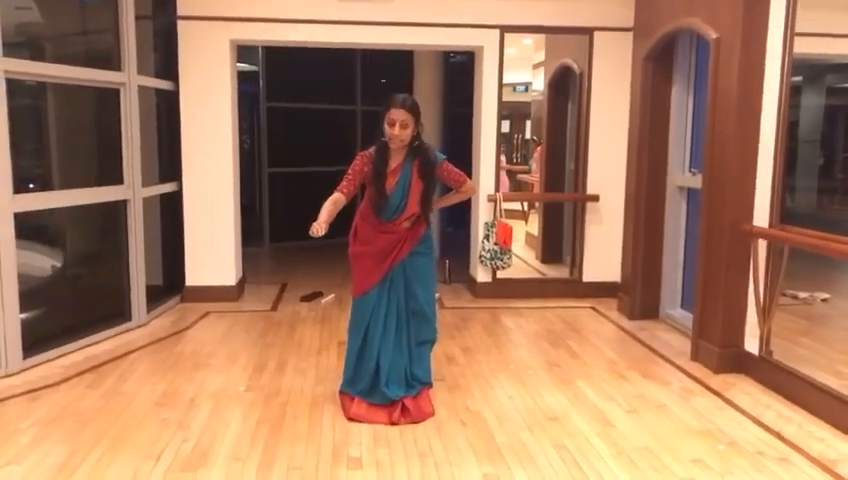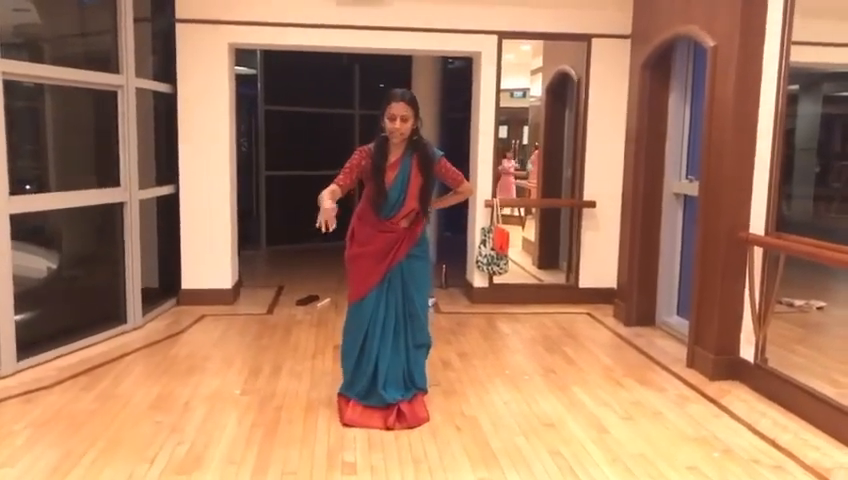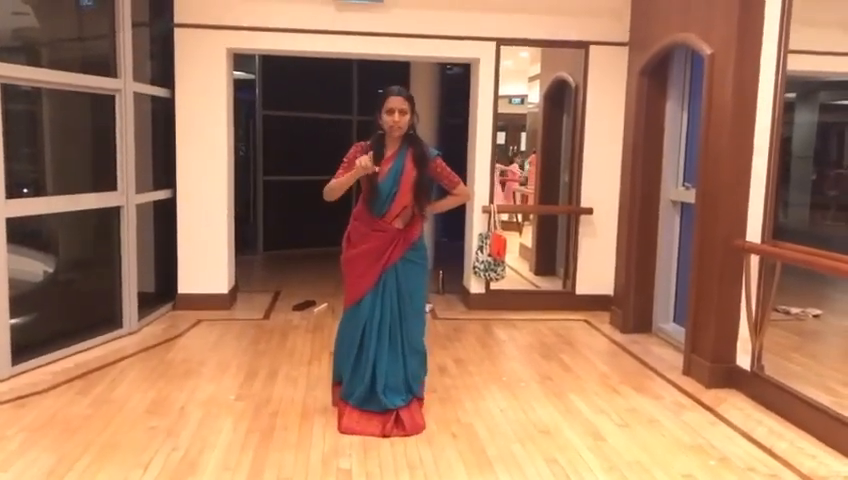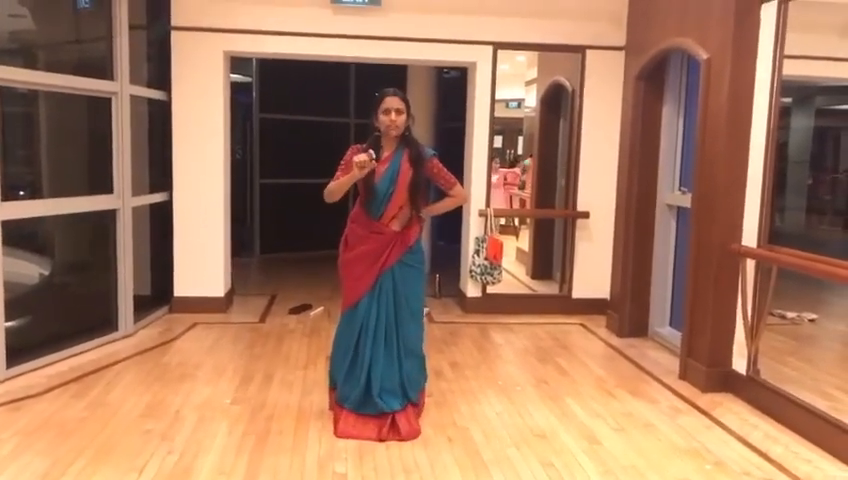
dt=0.4s
person 1, frame 1
left shoulder: (429, 161)
right shoulder: (368, 159)
left elbow: (467, 188)
right elbow: (340, 196)
left wrist: (431, 206)
right wrist: (322, 220)
left hip: (412, 247)
right hip: (372, 247)
left knee: (413, 315)
right knee: (371, 316)
left ankle: (410, 388)
right ankle: (368, 387)
person 1, frame 2
left shoulder: (428, 158)
right shoulder: (367, 155)
left elbow: (465, 189)
right elbow: (333, 189)
left wrist: (428, 207)
right wrist: (327, 203)
left hip: (409, 248)
right hip: (369, 247)
left knee: (407, 318)
right knee: (367, 319)
left ankle: (404, 392)
right ankle: (364, 392)
person 1, frame 3
left shoulder: (423, 156)
right shoulder: (363, 151)
left elbow: (462, 193)
right elbow: (328, 194)
left wrist: (423, 211)
right wrist: (355, 174)
left hip: (405, 250)
right hip: (366, 249)
left knee: (403, 322)
right knee: (362, 322)
left ankle: (401, 399)
right ankle: (360, 397)
person 1, frame 4
left shoulder: (420, 157)
right shoulder: (359, 153)
left elbow: (459, 194)
right elbow: (329, 196)
left wrist: (420, 213)
right wrist: (355, 174)
left hip: (403, 253)
right hip: (363, 251)
left knee: (401, 325)
right knee: (360, 325)
left ankle: (398, 403)
right ankle: (356, 400)
